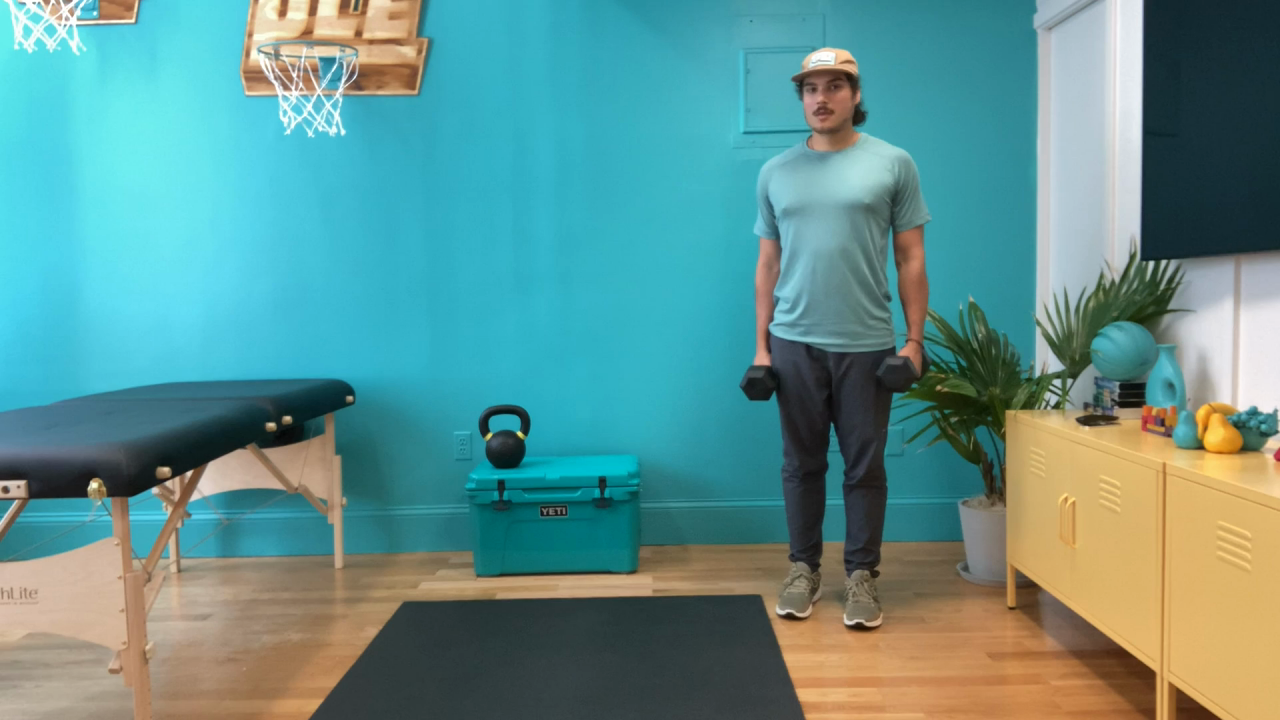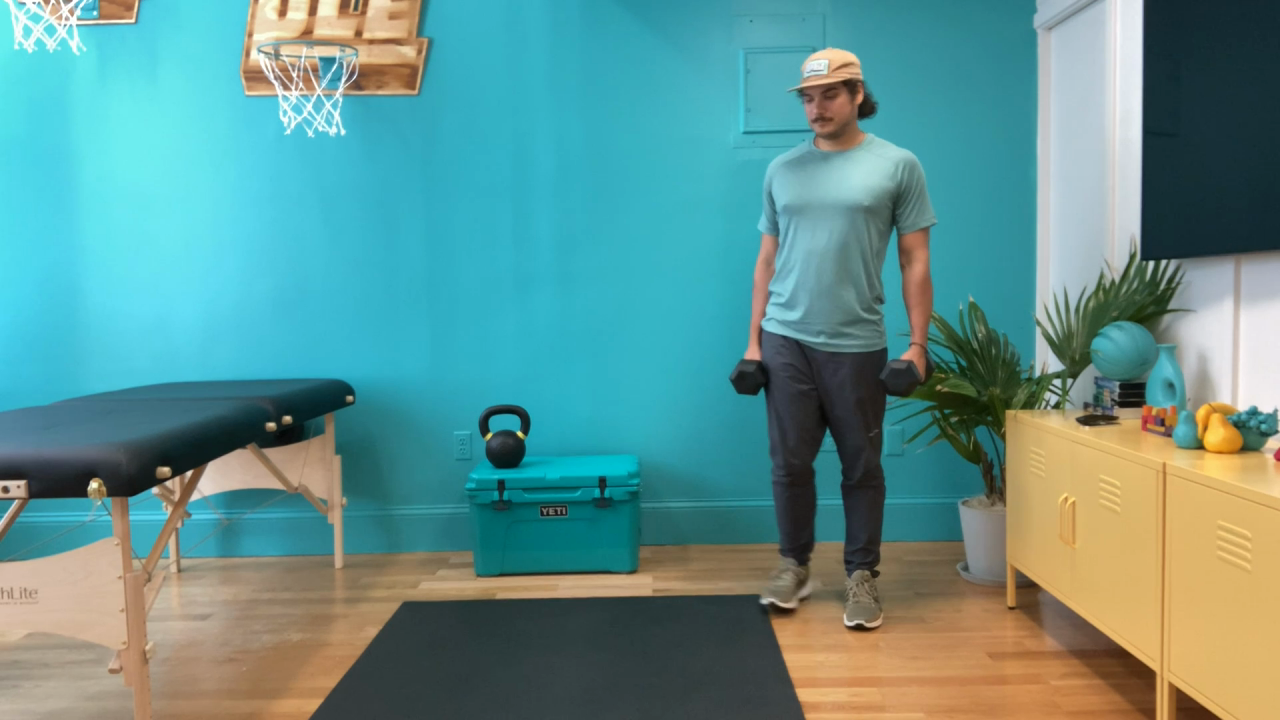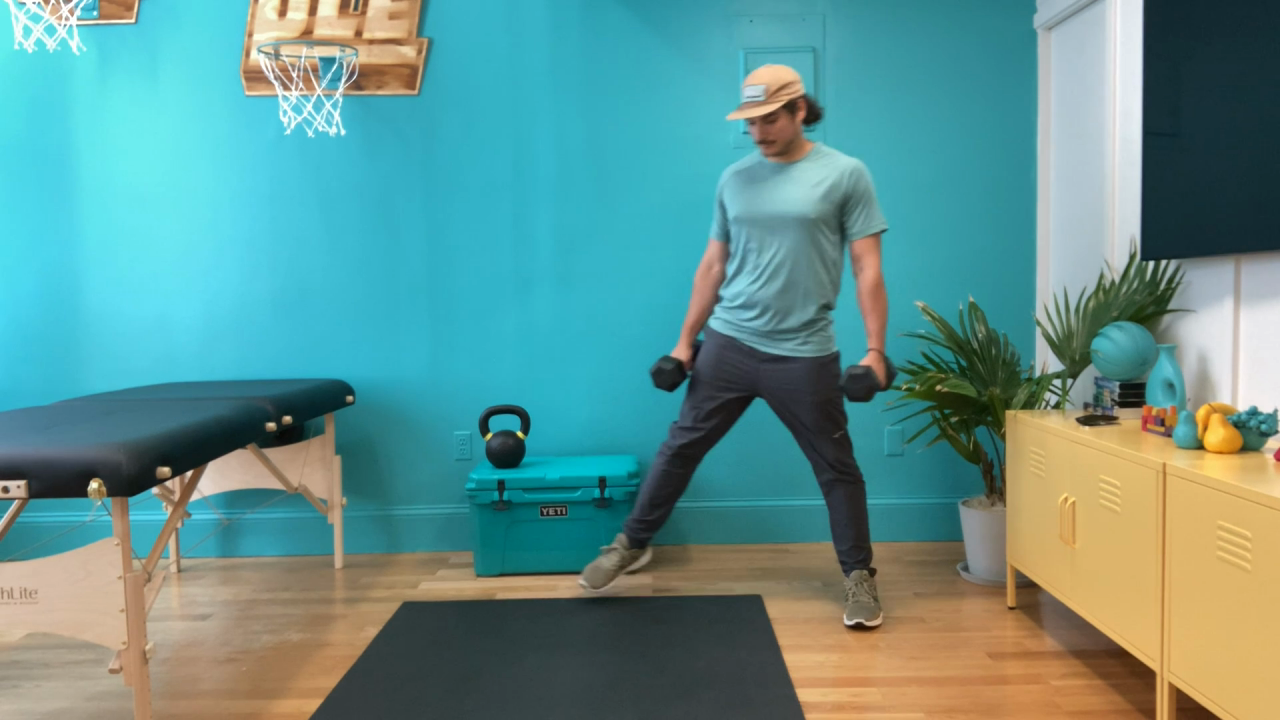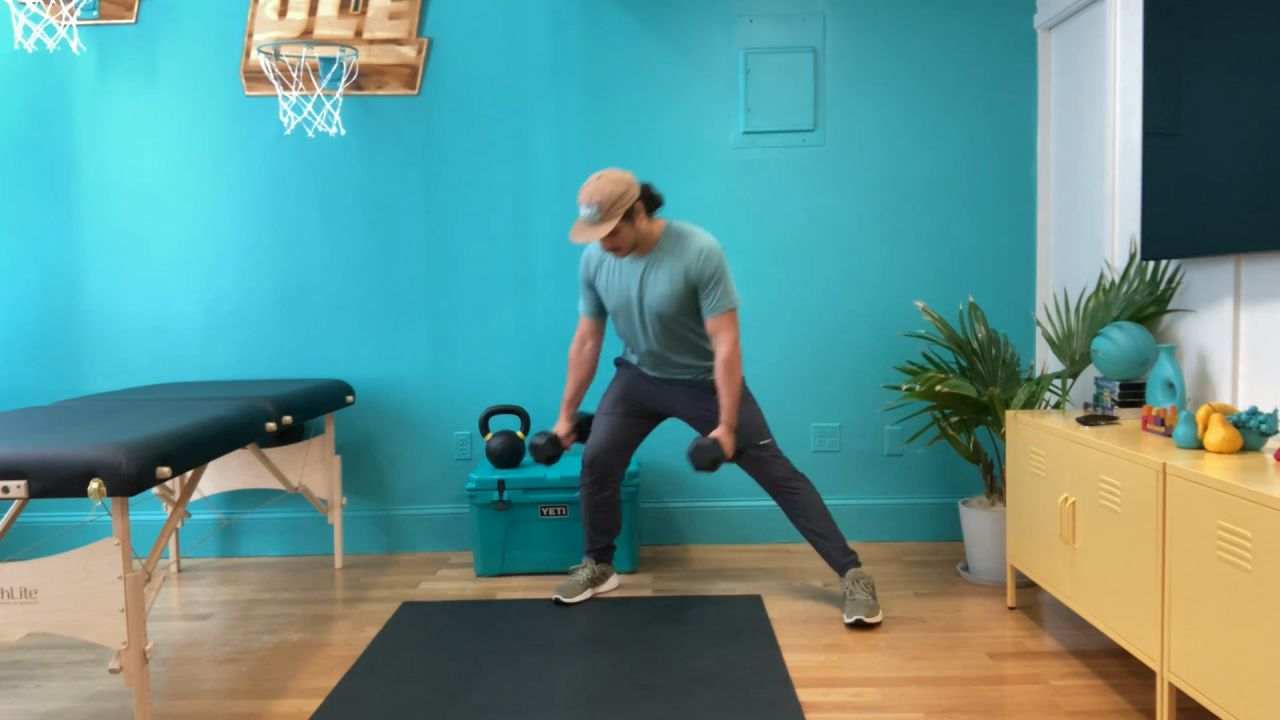
dt=0.4s
person 1, frame 1
left shoulder: (892, 164)
right shoulder: (776, 172)
left elbow: (910, 260)
right elbow: (768, 265)
left wrist: (915, 339)
right wrist: (762, 345)
left hip: (867, 346)
right hip: (795, 345)
left knee: (864, 464)
right knee: (802, 463)
left ankle: (861, 573)
right ankle: (804, 568)
person 1, frame 2
left shoulder: (896, 165)
right shoulder: (782, 169)
left elbow: (915, 262)
right elbow: (768, 260)
left wrist: (919, 342)
right wrist: (754, 338)
left hip: (857, 348)
right hip: (788, 342)
left knee: (860, 467)
right knee: (789, 459)
left ankle: (860, 574)
right ankle: (794, 566)
person 1, frame 3
left shoulder: (846, 175)
right shoulder: (735, 178)
left elbow: (868, 267)
right elbow: (714, 263)
left wrist: (875, 349)
right wrist: (685, 339)
left hip: (804, 354)
right hip: (730, 343)
left knee: (836, 467)
right knee: (682, 444)
left ankle: (858, 575)
right ankle: (630, 544)
person 1, frame 4
left shoulder: (699, 252)
right shoulder: (594, 262)
left elbow: (726, 344)
right elbow: (586, 340)
left wrist: (727, 425)
right wrist: (565, 414)
left hip: (703, 378)
right hip: (639, 376)
left knee: (778, 474)
right knee: (598, 459)
left ankle: (852, 574)
right ankle: (598, 564)
